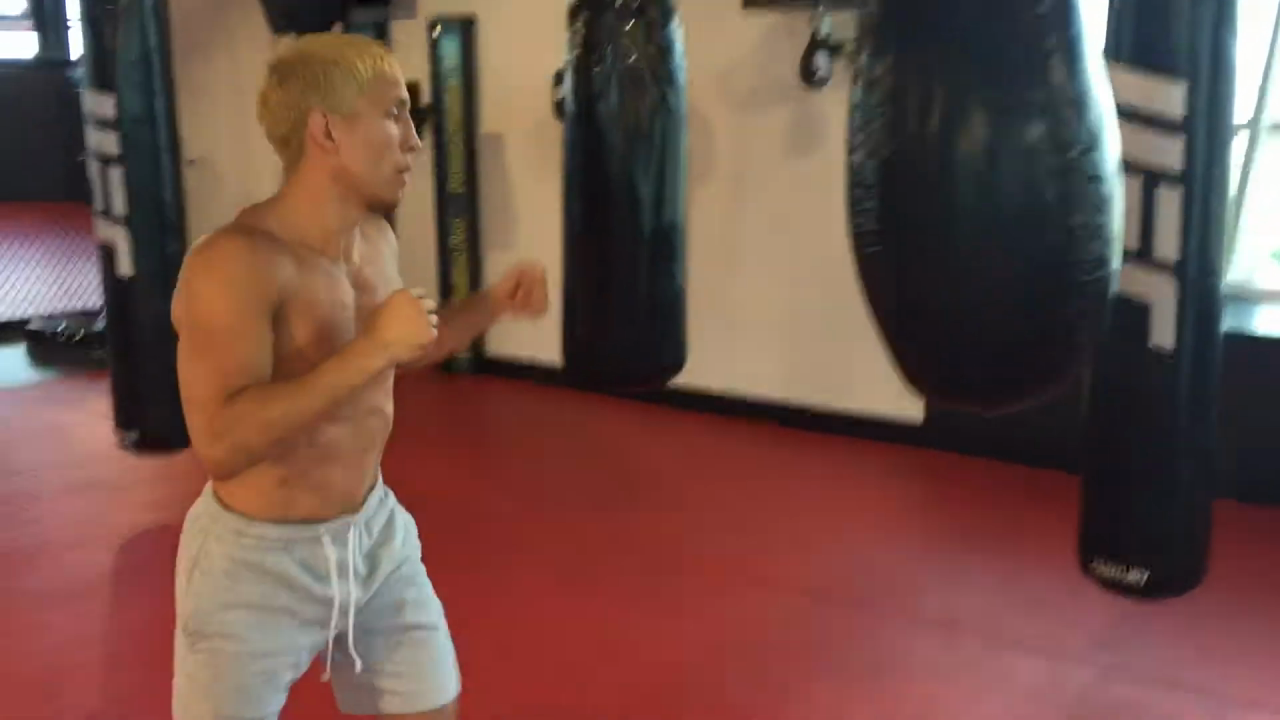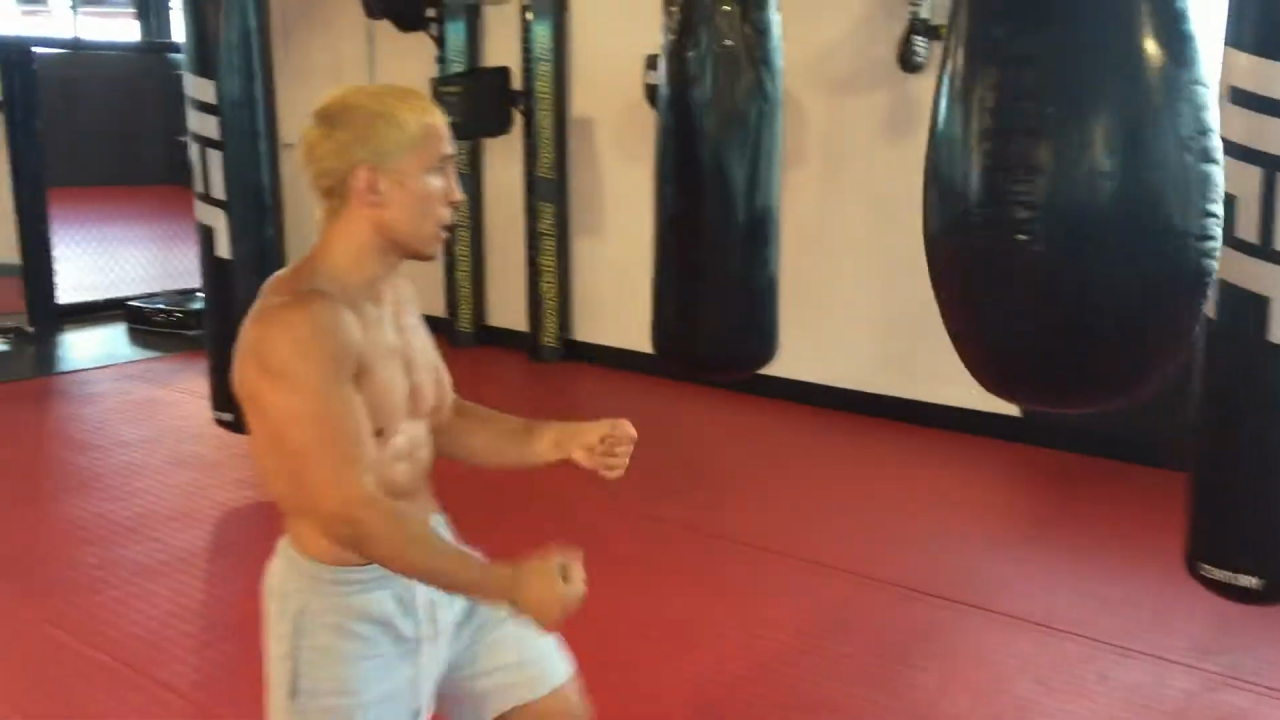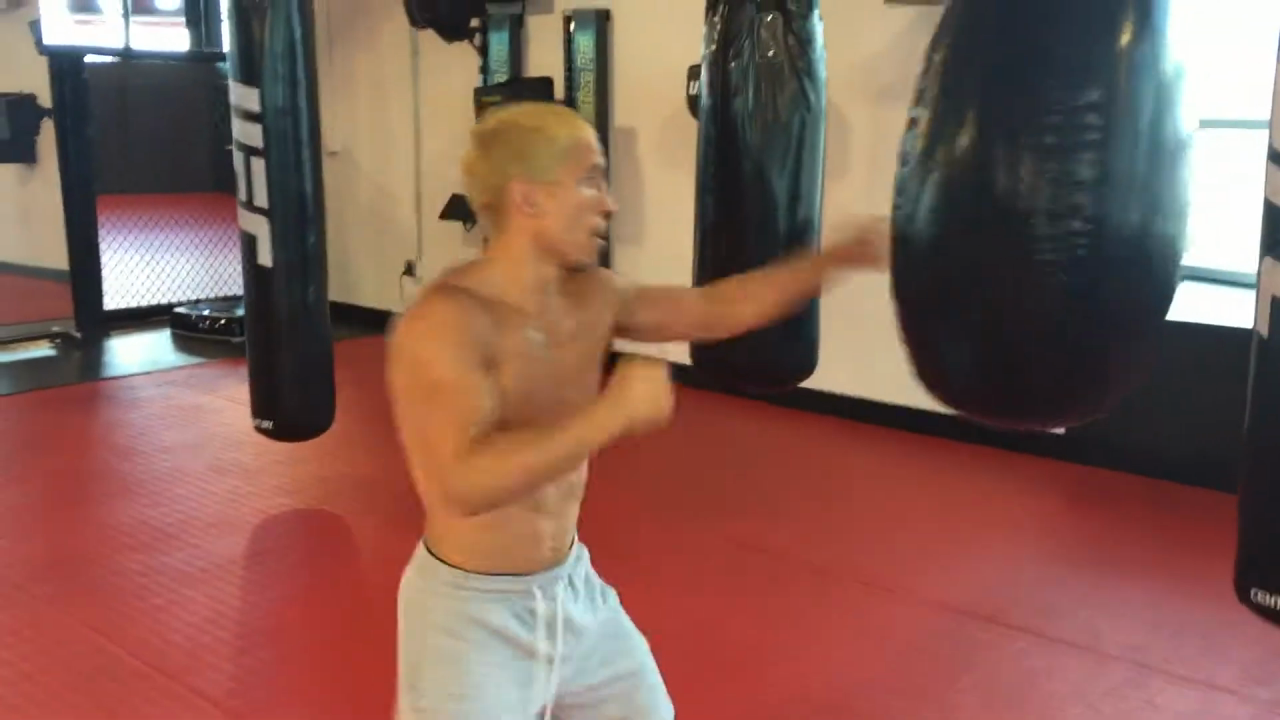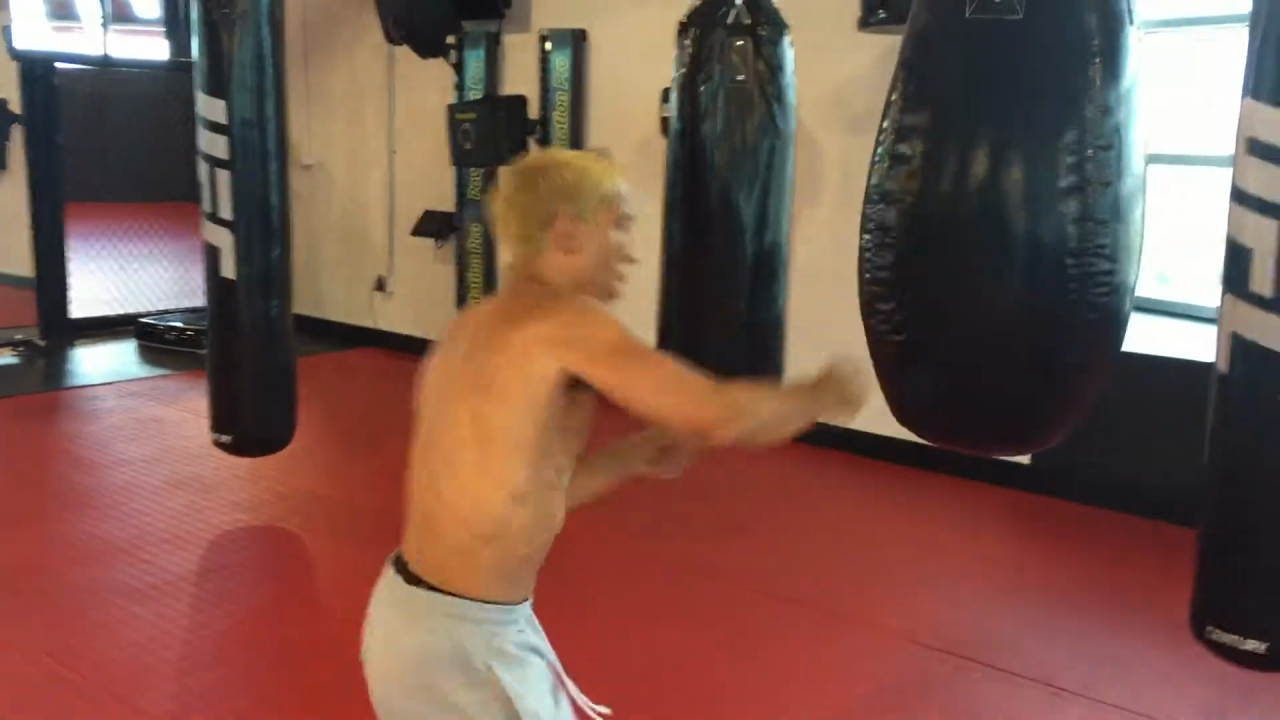
dt=0.3s
person 1, frame 1
left shoulder: (372, 238)
right shoulder: (235, 264)
right elbow: (220, 444)
left wrist: (491, 305)
right wrist: (367, 355)
left hip: (371, 534)
right hip: (257, 556)
person 1, frame 2
left shoulder: (391, 291)
right shoulder: (298, 327)
right elbow: (350, 515)
left wrist: (563, 442)
right wrist: (509, 584)
left hip: (433, 575)
right hip: (340, 603)
person 1, frame 3
left shoulder: (579, 293)
right shoulder: (443, 320)
left elbow: (711, 314)
right elbow: (464, 485)
left wrist: (832, 258)
right wrist: (612, 414)
left hip: (567, 589)
right hip: (468, 611)
person 1, frame 4
left shoulder: (478, 331)
right shoulder: (560, 323)
right elbow: (719, 419)
left wrist: (637, 452)
right wrist: (825, 392)
left hip: (437, 621)
right hip: (463, 647)
